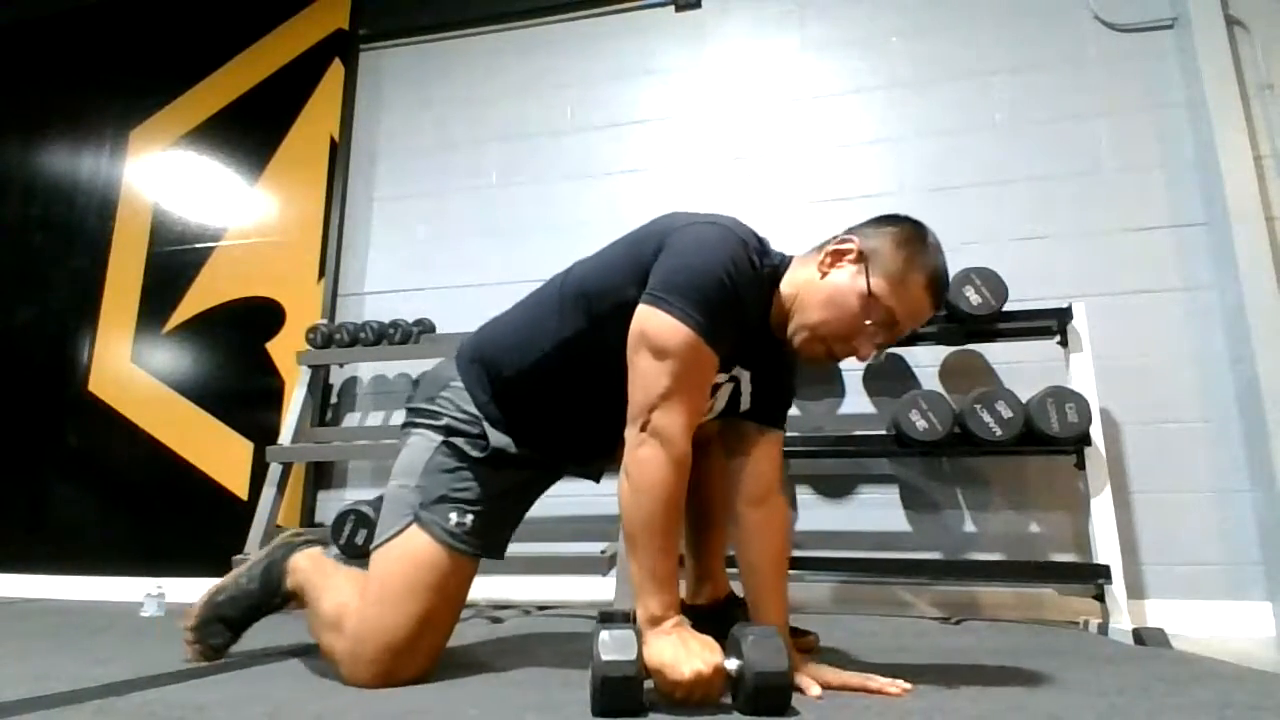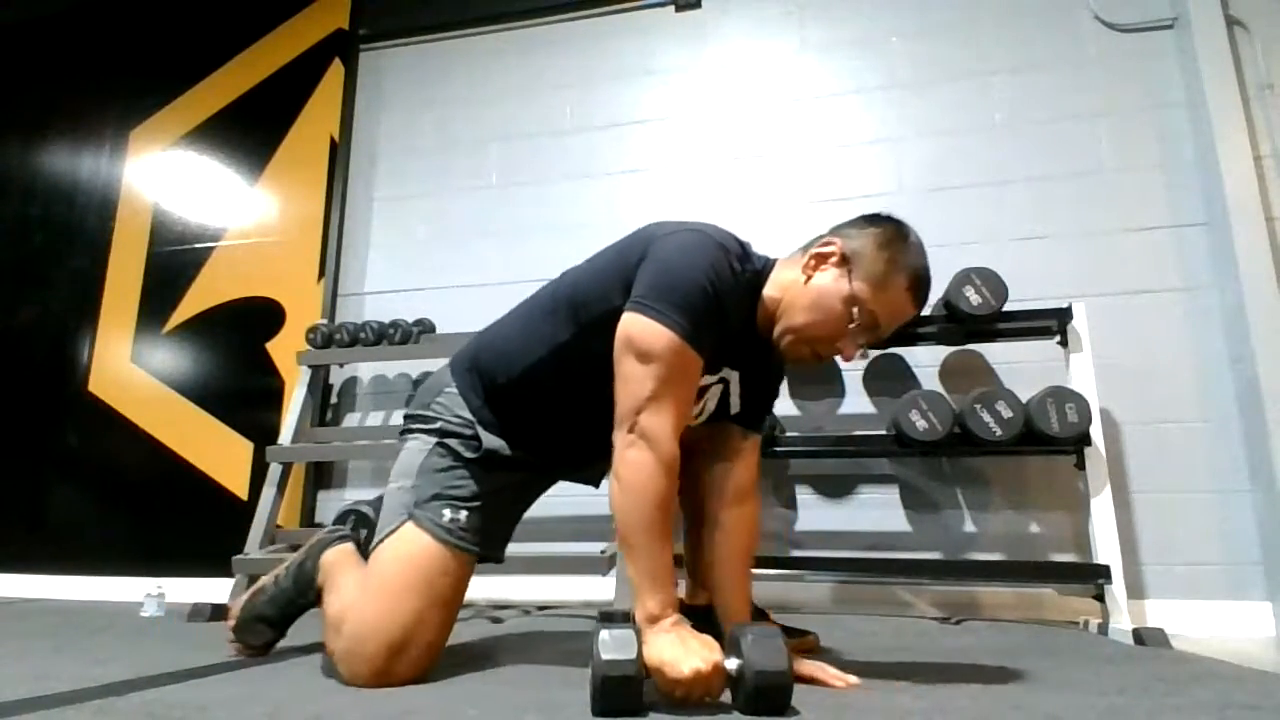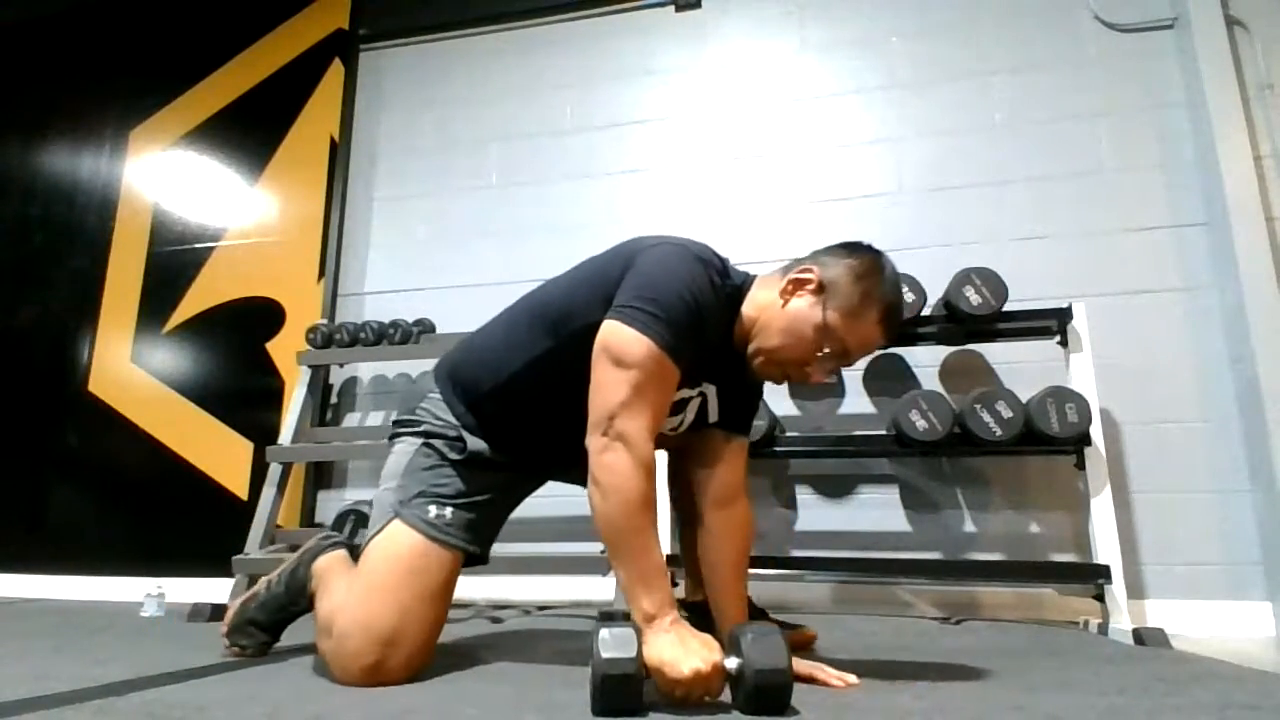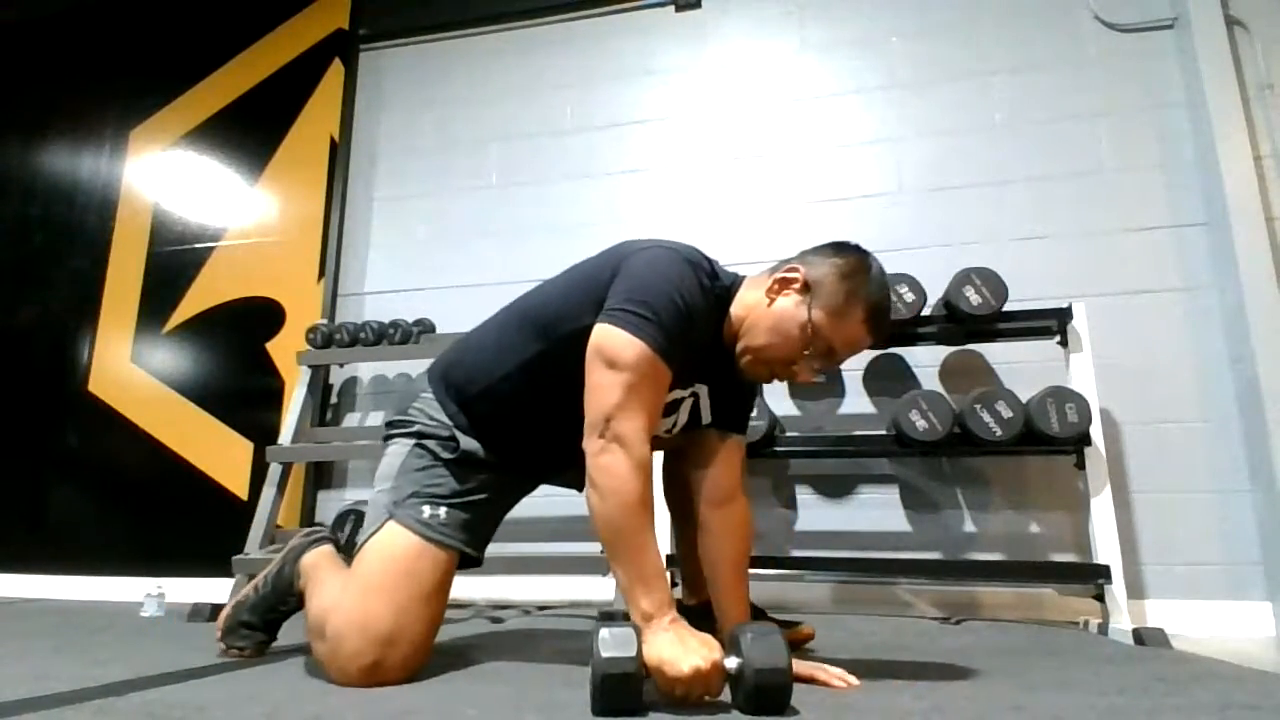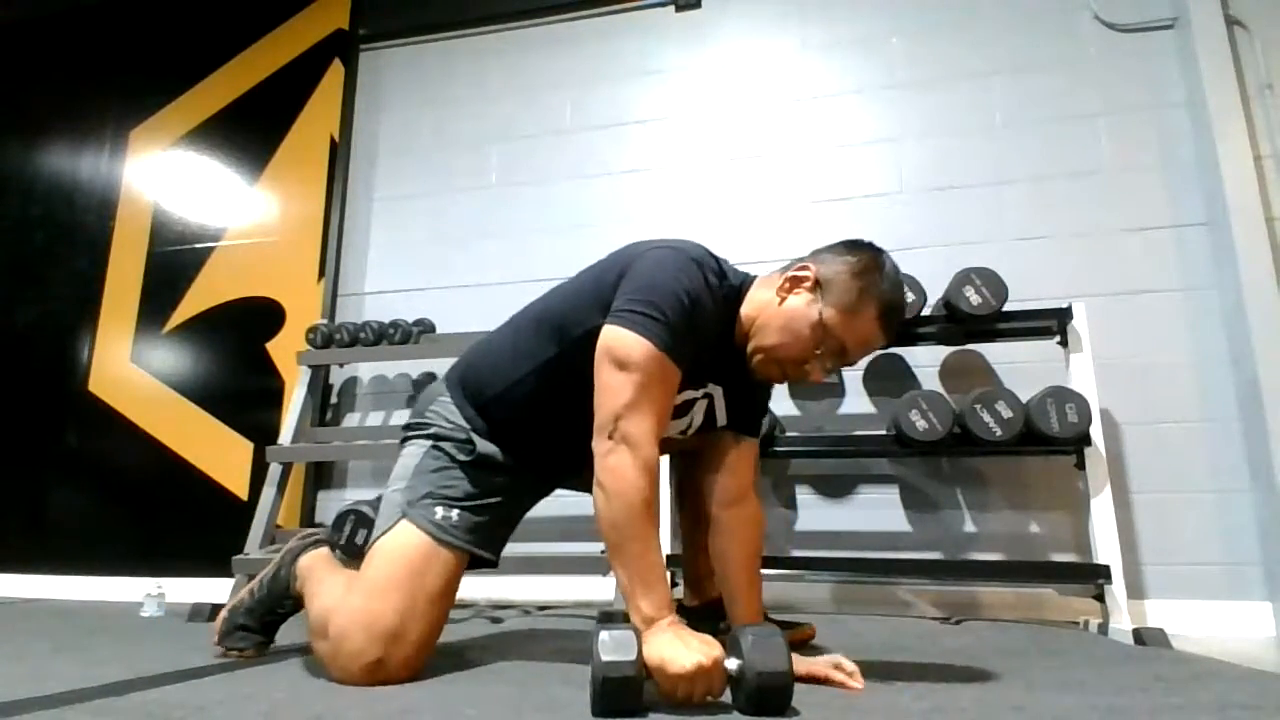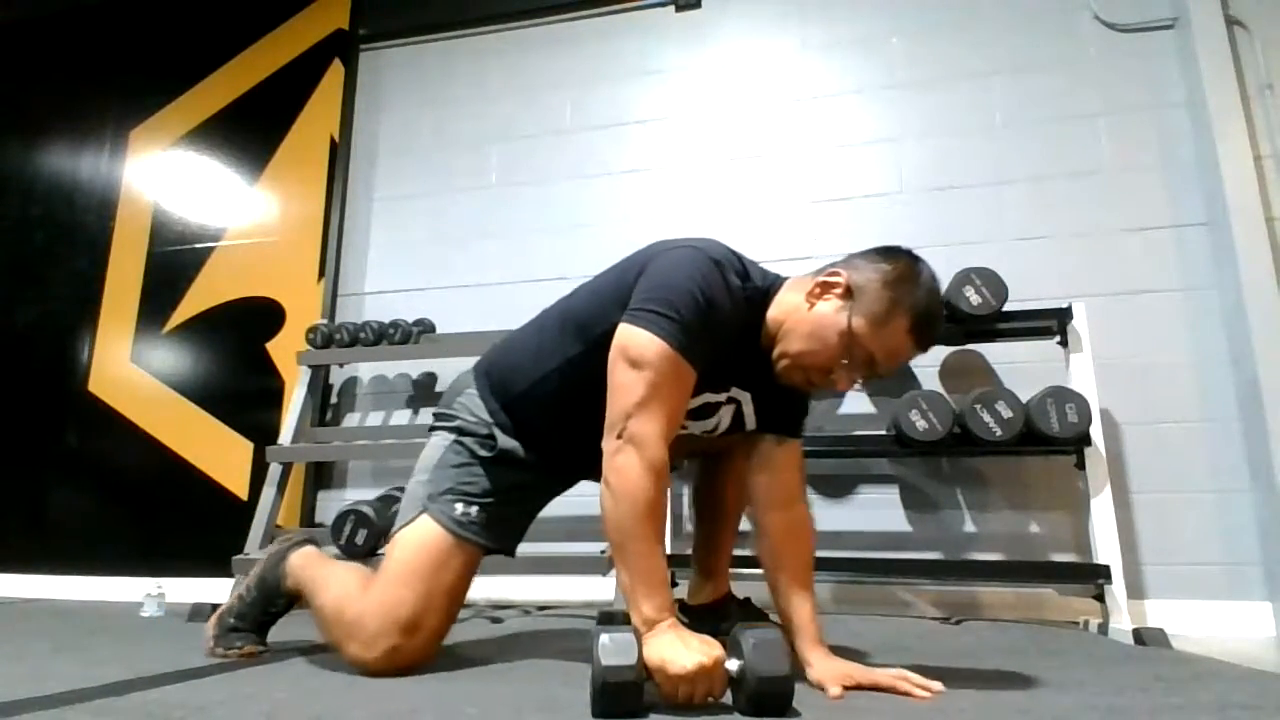
dt=0.2s
person 1, frame 1
left shoulder: (774, 357)
right shoulder: (716, 259)
left elbow: (758, 494)
right elbow: (656, 436)
left wrist: (778, 646)
right wrist: (660, 626)
left hip: (574, 431)
right hip: (481, 416)
right knee: (379, 655)
left ankle: (708, 600)
right ankle: (299, 567)
person 1, frame 2
left shoulder: (762, 356)
right shoulder: (699, 265)
left elbow: (730, 493)
right elbow: (644, 440)
left wrist: (738, 637)
right wrist: (659, 625)
left hip: (571, 435)
right hip: (476, 422)
right knee: (377, 657)
left ankle: (703, 601)
right ankle: (330, 564)
person 1, frame 3
left shoulder: (741, 368)
right shoulder: (678, 281)
left elbow: (719, 497)
right elbow: (616, 446)
left wrist: (734, 639)
right wrist: (659, 625)
left hip: (556, 442)
right hip: (462, 428)
right knee: (370, 658)
left ankle: (699, 602)
right ankle: (323, 568)
person 1, frame 4
left shoulder: (734, 366)
right shoulder: (668, 283)
left elbow: (717, 498)
right elbow: (614, 448)
left wrist: (734, 639)
right wrist: (657, 624)
left hip: (553, 442)
right hip: (457, 431)
right knee: (368, 656)
left ankle: (697, 604)
right ankle: (312, 564)
person 1, frame 5
left shoulder: (748, 366)
right shoulder: (676, 282)
left elbow: (730, 496)
right elbow: (622, 448)
right wrist: (656, 625)
left hip: (566, 447)
right hip: (471, 432)
right knee: (371, 654)
left ankle: (701, 604)
right ankle: (309, 567)
person 1, frame 6
left shoulder: (784, 371)
right shoulder: (697, 283)
left elbow: (778, 504)
right elbow: (631, 446)
left wrist: (812, 649)
right wrist: (656, 626)
left hip: (585, 442)
right hip: (496, 428)
right knee: (384, 641)
left ankle: (708, 603)
right ankle: (298, 567)
